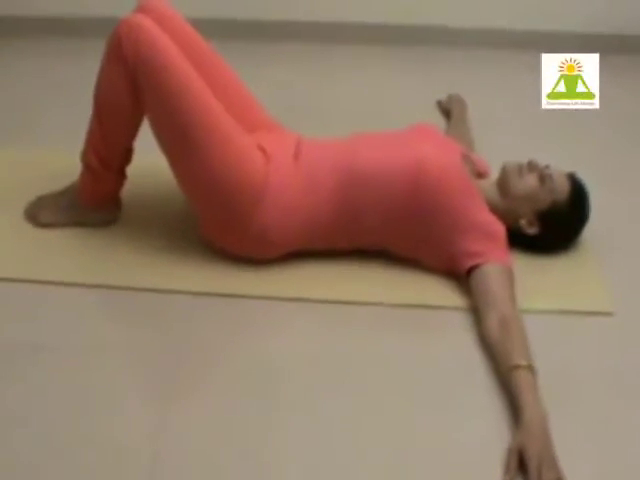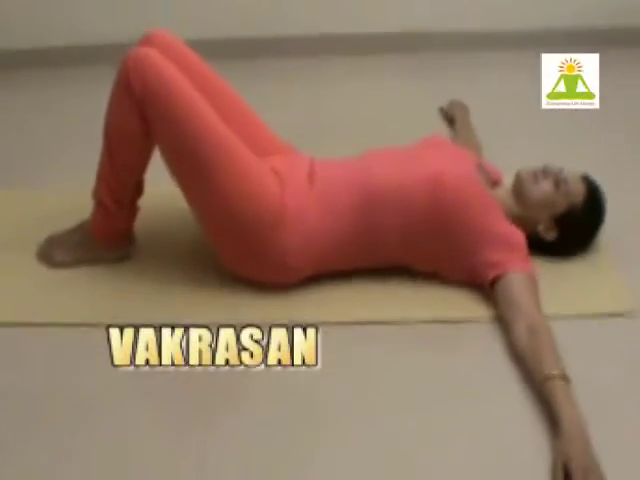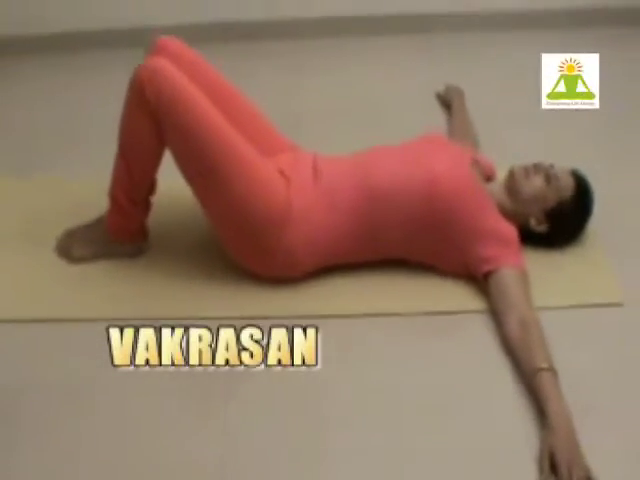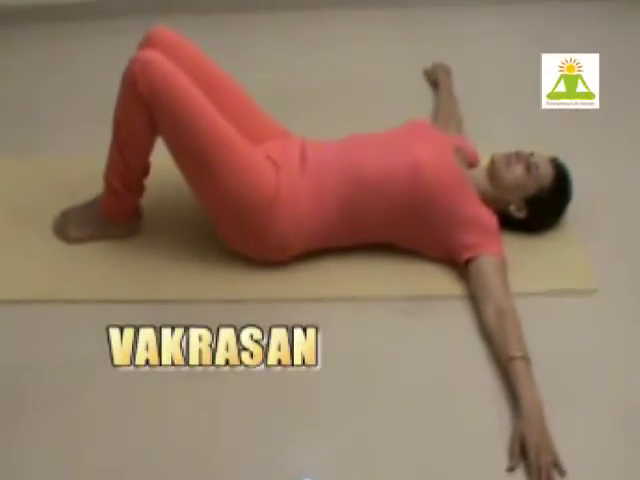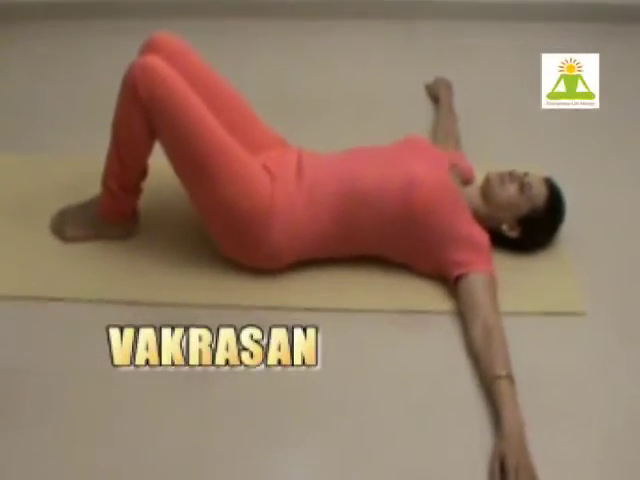
dt=0.4s
person 1, frame 1
left shoulder: (483, 234)
right shoulder: (469, 171)
left elbow: (499, 315)
left wrist: (532, 416)
right wrist: (457, 108)
left hip: (255, 205)
right hip: (276, 153)
left ankle: (94, 198)
right ankle: (99, 190)
person 1, frame 2
left shoulder: (503, 243)
right shoulder: (483, 177)
left elbow: (527, 325)
left wrist: (570, 424)
right wrist: (459, 113)
left hip: (273, 231)
right hip: (289, 178)
left knee: (142, 69)
right knee: (156, 44)
left ankle: (107, 236)
right ankle: (111, 227)
person 1, frame 3
left shoulder: (495, 238)
right shoulder: (474, 169)
left elbow: (519, 320)
right elbow: (460, 132)
left wrist: (558, 420)
right wrist: (456, 98)
left hip: (280, 226)
right hip: (294, 172)
left knee: (153, 79)
right knee: (166, 51)
left ankle: (121, 231)
right ankle: (126, 221)
person 1, frame 4
left shoulder: (477, 226)
right shoulder: (458, 153)
left elbow: (497, 309)
right elbow: (445, 115)
left wrist: (530, 410)
right wrist: (443, 78)
left hip: (270, 210)
right hip: (283, 154)
left knee: (146, 70)
right knee: (158, 41)
left ankle: (116, 212)
right ankle: (120, 201)
person 1, frame 5
left shoulder: (468, 243)
right shoulder: (454, 170)
left elbow: (484, 324)
right elbow: (444, 130)
left wrist: (511, 424)
right wrist: (444, 94)
left hip: (264, 221)
right hip: (279, 165)
left knee: (146, 77)
right knee: (160, 48)
left ankle: (113, 214)
right ankle: (118, 203)
